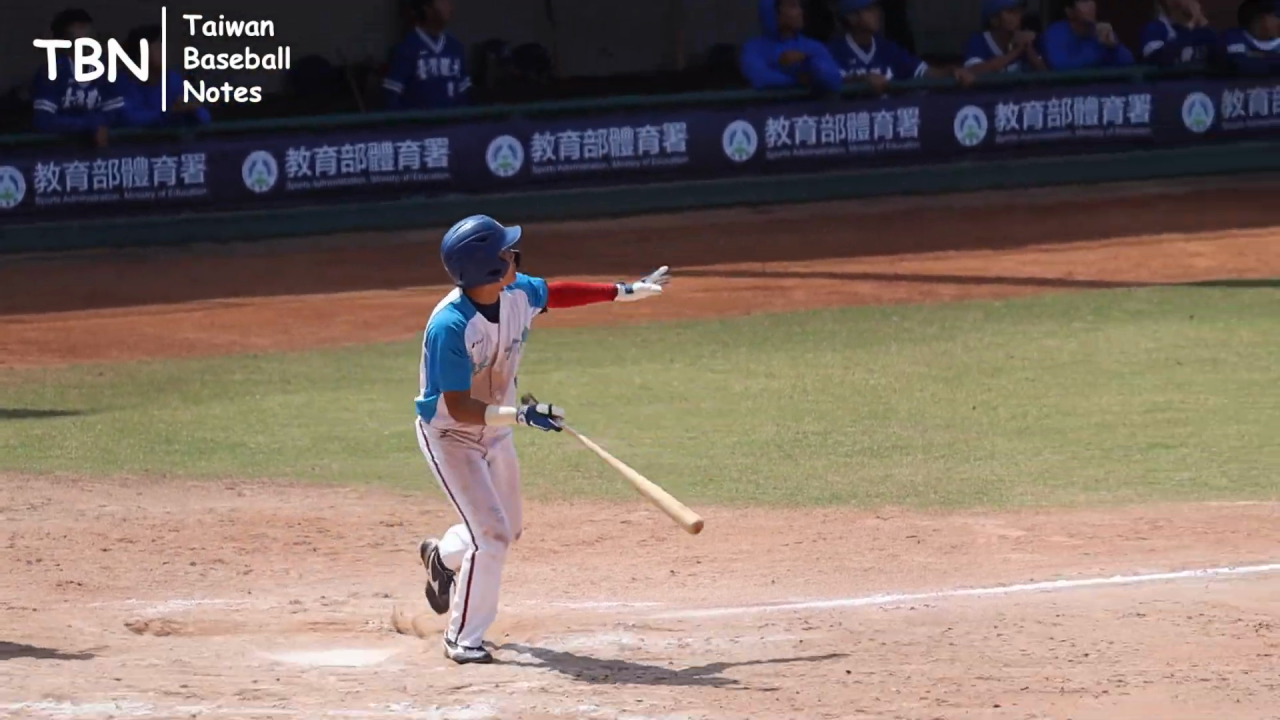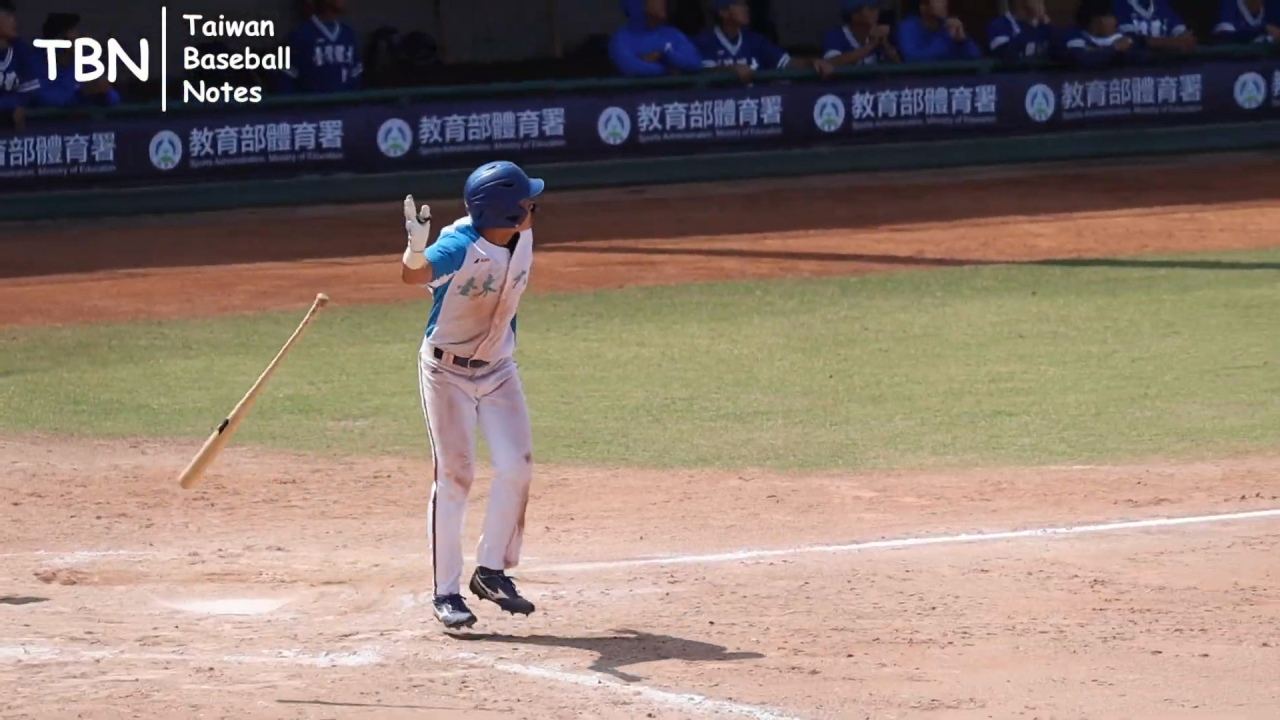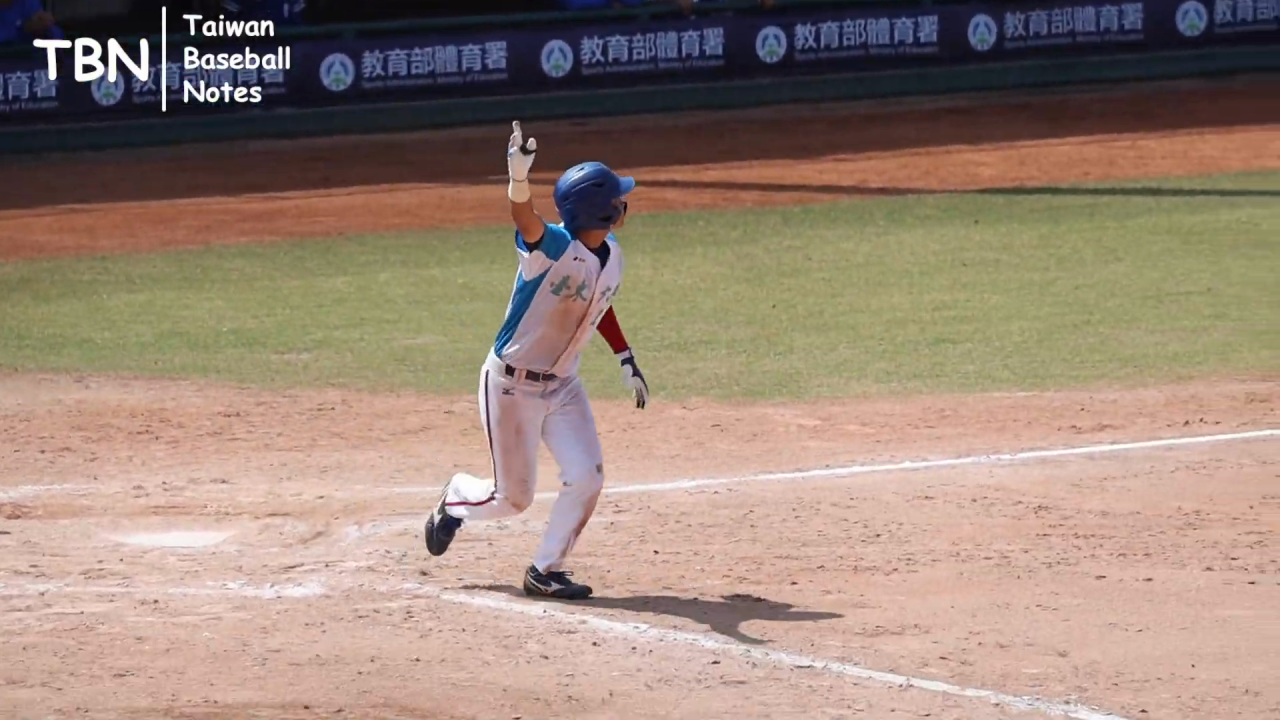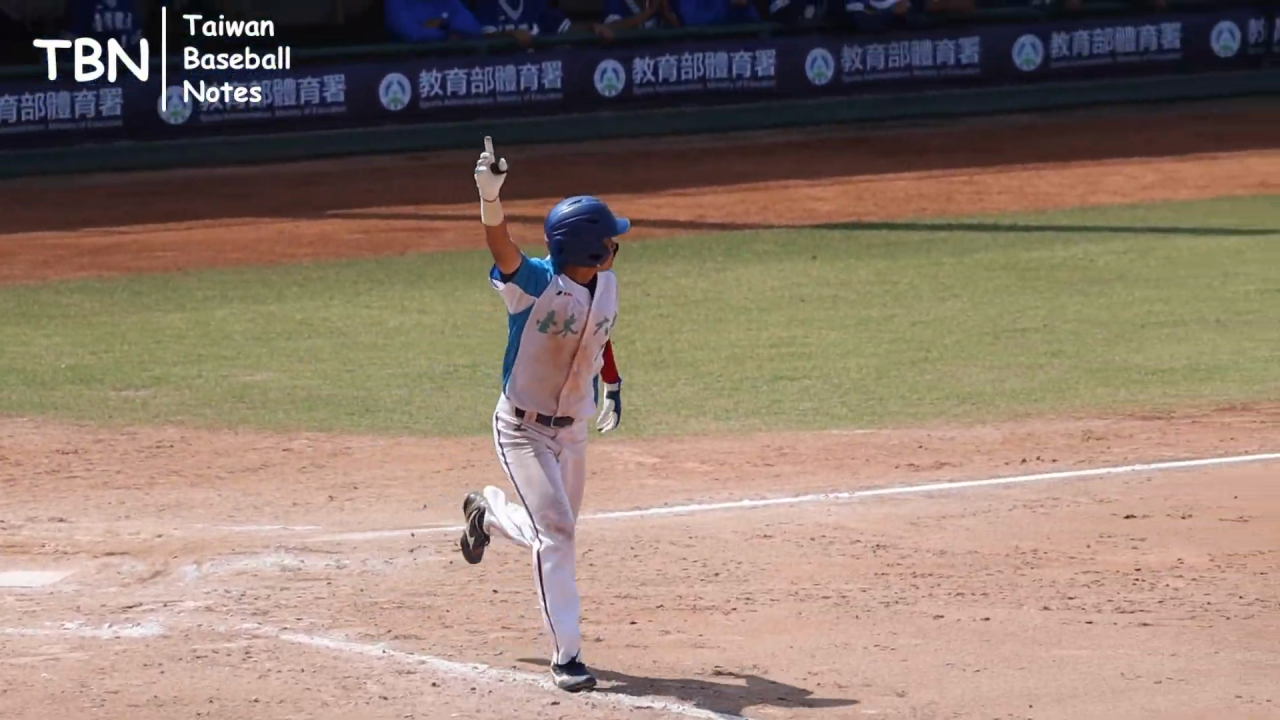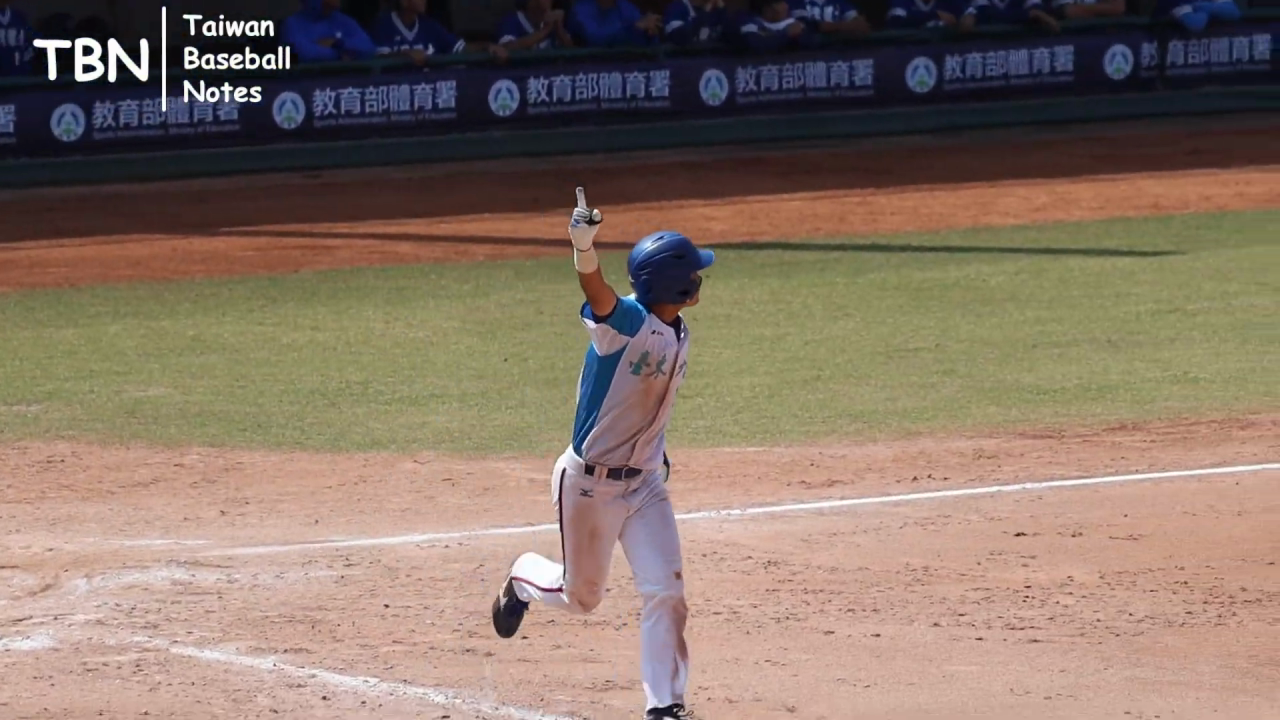
dt=0.3s
person 1, frame 1
left shoulder: (516, 289)
right shoulder: (448, 326)
left elbow: (558, 295)
right elbow: (449, 408)
left wrist: (625, 290)
right wrist: (516, 412)
left hip: (497, 428)
right hip: (448, 433)
left knee: (499, 523)
right knee: (495, 534)
left ankle: (444, 557)
right ankle: (464, 638)
person 1, frame 2
left shoulder: (521, 233)
right shoulder: (458, 245)
right elbow: (418, 272)
right wrist: (416, 246)
left hip: (497, 369)
right hip: (446, 371)
left knee: (515, 468)
right knee: (454, 478)
left ankle: (492, 573)
right ankle: (446, 590)
person 1, frame 3
left shoulder: (611, 252)
right shoulder: (544, 247)
right elbow: (520, 209)
left wrist: (625, 357)
right wrist: (519, 172)
left hip: (561, 384)
right hip: (510, 383)
left knee: (588, 478)
right knee: (511, 497)
left ankle: (546, 570)
right ankle: (456, 500)
person 1, frame 4
left shoulder: (605, 283)
right shoulder: (534, 282)
right elbow: (501, 245)
left wrist: (612, 386)
right wrist: (490, 194)
left hip: (570, 431)
right hip: (521, 430)
left knee: (554, 529)
right knee: (556, 534)
left ankle: (487, 509)
right ankle: (566, 655)
person 1, frame 5
left shoulder: (676, 329)
right shoulder: (619, 322)
right elbow: (593, 281)
right wrist: (583, 240)
left hip: (642, 482)
right hip: (589, 481)
left knee: (668, 592)
right knee: (582, 595)
right ankle: (526, 581)
